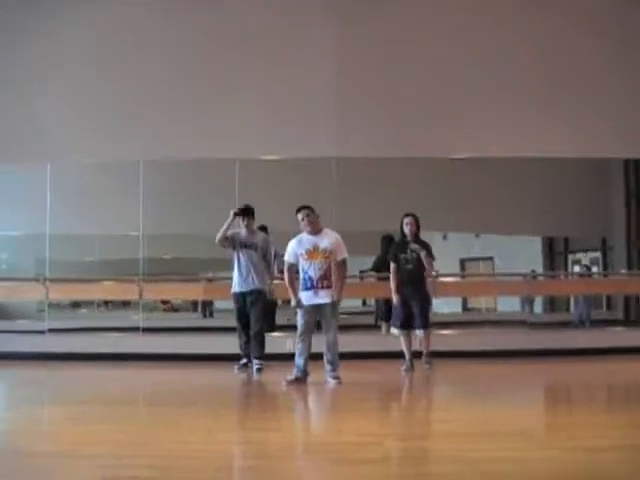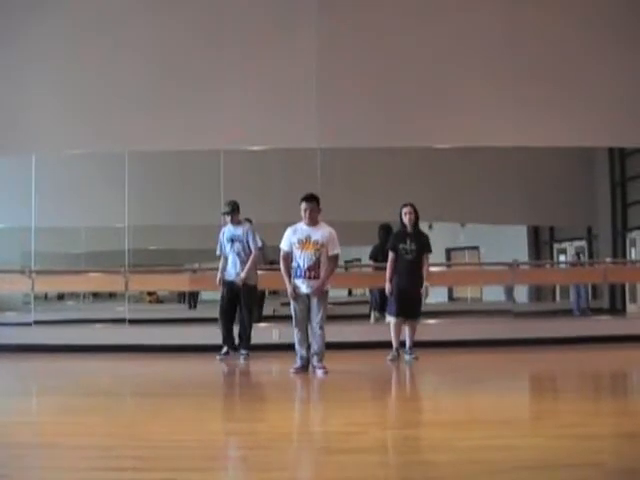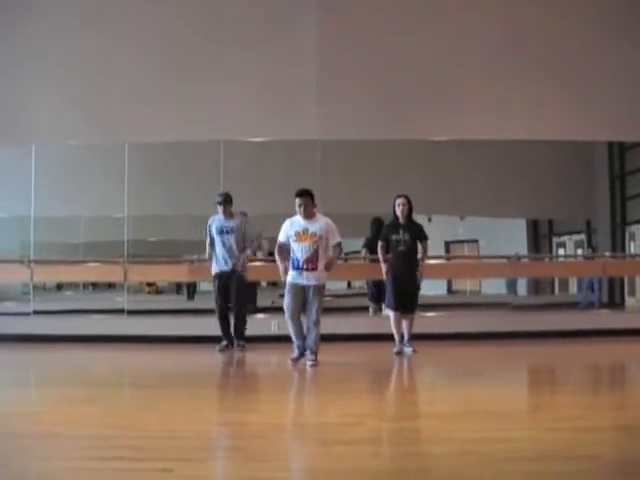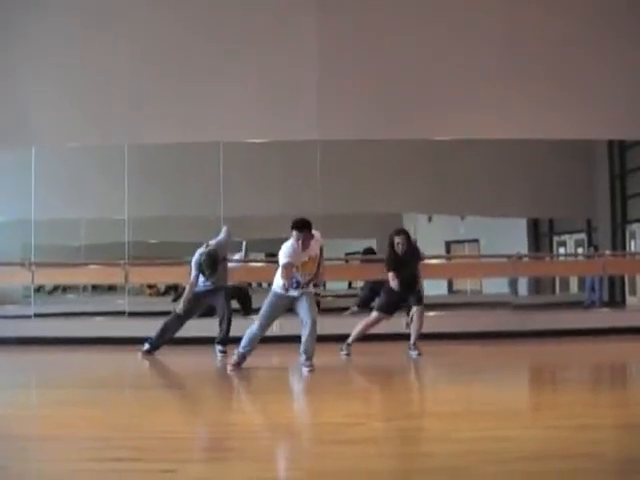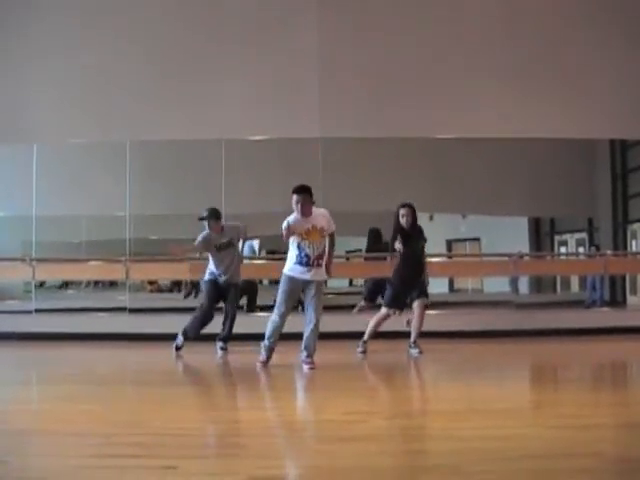
dt=1s
person 1, frame 1
left shoulder: (334, 238)
right shoulder: (295, 243)
left elbow: (342, 266)
right elbow: (289, 270)
left wrist: (339, 291)
right wrist: (293, 296)
left hip: (329, 296)
right hip: (306, 298)
left knee: (331, 335)
right knee: (303, 335)
left ankle: (332, 371)
right ankle: (299, 373)
person 1, frame 2
left shoulder: (328, 232)
right shoulder: (292, 231)
left elbow: (333, 261)
right elbow: (284, 259)
left wrist: (322, 283)
right wrist: (288, 284)
left hip: (319, 288)
right hip: (298, 287)
left knee: (318, 325)
right knee: (299, 325)
left ankle: (317, 361)
right ankle: (302, 360)
person 1, frame 3
left shoulder: (326, 224)
right shoulder: (289, 224)
left elbow: (337, 246)
right elbow: (279, 247)
left wrist: (332, 259)
right wrist: (281, 264)
left hip: (316, 279)
right hip: (294, 278)
left knee: (313, 318)
right knee: (291, 313)
left ankle: (311, 352)
right ankle: (299, 348)
person 1, frame 4
left shoulder: (317, 237)
right shoulder: (287, 250)
right elbow: (285, 268)
left wrist: (318, 269)
right wrist: (286, 278)
left hip: (304, 291)
right hip: (281, 291)
left knee: (310, 321)
right knee: (261, 324)
left ankle: (306, 358)
right ankle: (240, 355)
person 1, frame 5
left shoulder: (323, 215)
right shoulder: (290, 222)
left elbow: (331, 235)
right elbow: (287, 232)
left wrist: (329, 261)
right wrist: (288, 234)
left hip: (316, 276)
right hip: (292, 274)
left knee: (313, 317)
right knee: (280, 313)
left ankle: (307, 355)
right ankle: (267, 349)
person 2, frame 1
left shoulder: (263, 238)
right shoulder: (234, 235)
left elbow: (268, 263)
right elbow: (218, 240)
left wrist: (270, 282)
right wrist: (230, 219)
left hip: (257, 286)
right hip: (239, 286)
left knee: (257, 324)
right knee: (242, 324)
left ankle: (257, 359)
right ankle: (246, 357)
person 2, frame 2
left shoulder: (247, 229)
right shoulder: (224, 231)
left elbow: (255, 253)
right elbow: (223, 255)
left wrist: (244, 273)
right wrist: (220, 273)
left hip: (247, 279)
right hip: (229, 278)
left knee: (246, 315)
right knee: (225, 312)
left ankle: (244, 348)
right ankle: (228, 345)
person 2, frame 3
left shoulder: (241, 222)
right shoulder: (212, 221)
left elbow: (250, 243)
right elbow: (209, 243)
left wrist: (245, 258)
right wrist: (210, 257)
left hip: (237, 269)
right hip: (219, 268)
left knee: (238, 304)
right knee: (221, 305)
left ankle: (240, 337)
right ankle: (227, 339)
person 2, frame 4
left shoulder: (222, 243)
right shoulder: (198, 258)
left elbow: (225, 229)
right elbow: (192, 282)
right wrist: (183, 302)
left hip: (218, 287)
right hip: (200, 289)
left knee: (226, 312)
right knee: (179, 315)
left ankle: (221, 344)
right ankle: (153, 343)
person 2, frame 5
left shoulder: (234, 229)
right shoulder: (206, 237)
left elbow: (245, 237)
right elbow: (195, 247)
left wrist: (240, 255)
right wrist: (183, 251)
left hip: (232, 279)
right hip: (212, 278)
left knee: (231, 311)
right knee: (206, 308)
left ankle: (222, 341)
right ankle: (184, 335)
person 3, frame 1
left shoulder: (424, 246)
right shoulder: (397, 246)
left elbow: (430, 269)
right elbow: (393, 272)
left wrist: (421, 252)
right wrist: (394, 292)
left hip: (419, 291)
right hip: (402, 291)
left knee: (423, 326)
right knee: (403, 328)
left ankle: (426, 356)
right ankle: (408, 360)
person 3, frame 2
left shoulder: (422, 237)
right shoulder: (396, 236)
left elbow: (425, 262)
right elbow: (391, 260)
left wrist: (425, 283)
right wrist: (388, 281)
left hip: (415, 282)
right hip: (398, 281)
left knee: (412, 317)
right knee: (395, 316)
left ankle: (409, 349)
right ankle: (395, 349)
person 3, frame 3
left shoulder: (416, 227)
right shoulder: (389, 227)
left elbow: (424, 246)
right elbow: (380, 247)
left wrist: (421, 264)
right wrist: (383, 263)
left hip: (411, 272)
right hip: (394, 272)
left knee: (410, 309)
right knee: (394, 308)
left ankle: (407, 341)
right ankle: (398, 342)
person 3, frame 4
left shoulder: (414, 252)
right shoulder: (391, 258)
right elbow: (392, 281)
left wrist: (419, 284)
right wrist: (393, 282)
left hip: (412, 288)
right hip: (394, 290)
left knee: (418, 311)
right knee: (375, 317)
left ankle: (412, 345)
right ankle: (348, 343)
person 3, frame 5
left shoulder: (418, 231)
right shoulder: (397, 235)
right elbow: (396, 247)
left wrist: (425, 272)
right wrist: (398, 247)
left hip: (417, 277)
right hip: (399, 278)
left knee: (420, 306)
right knee: (385, 312)
left ankle: (413, 343)
right ankle: (364, 341)
